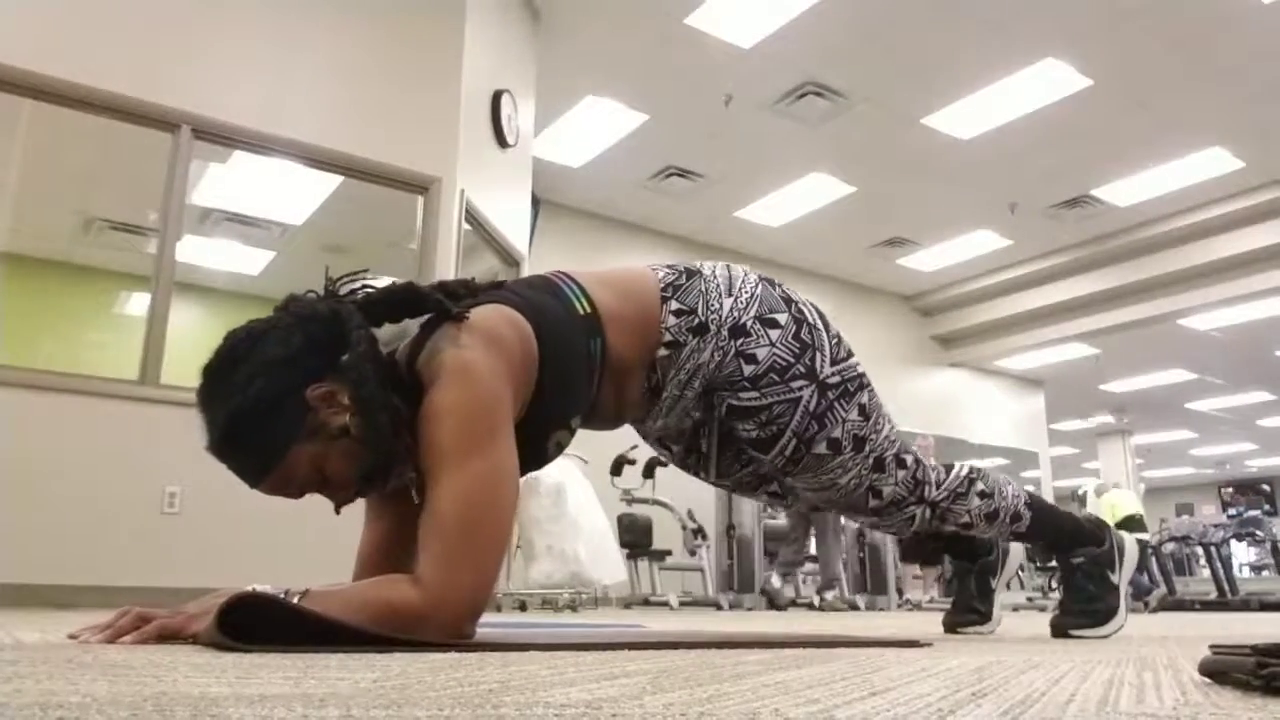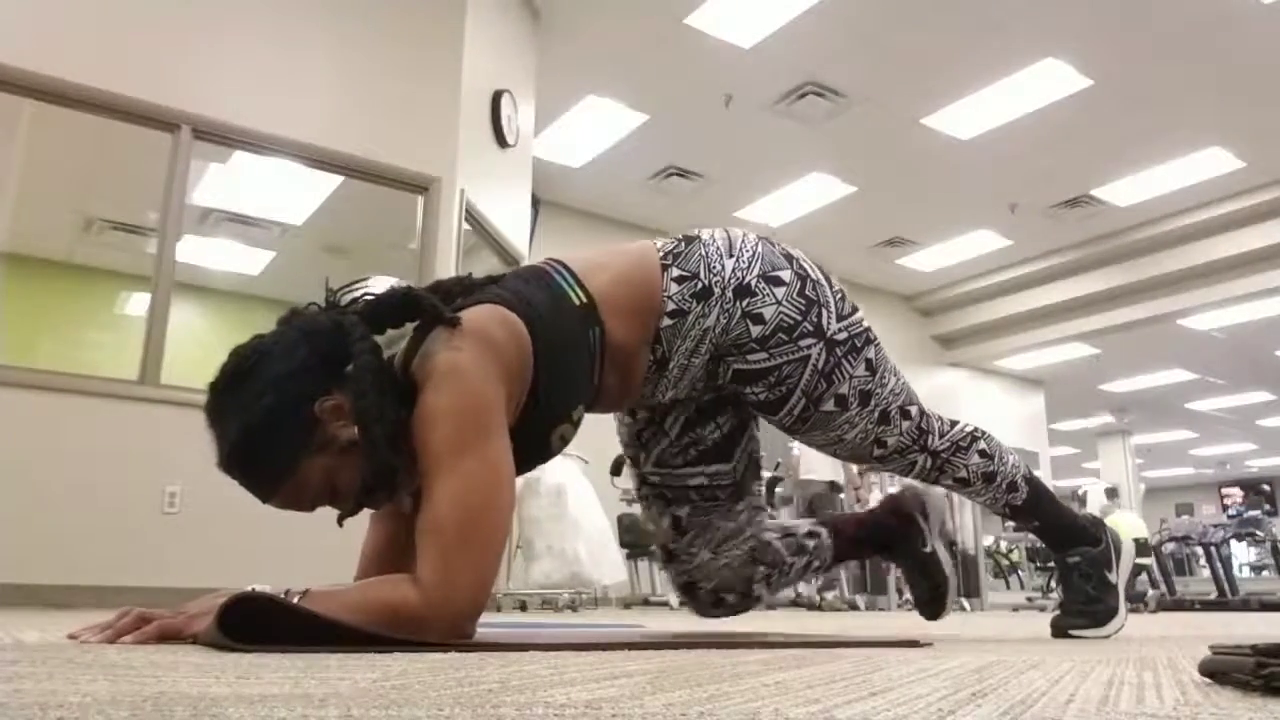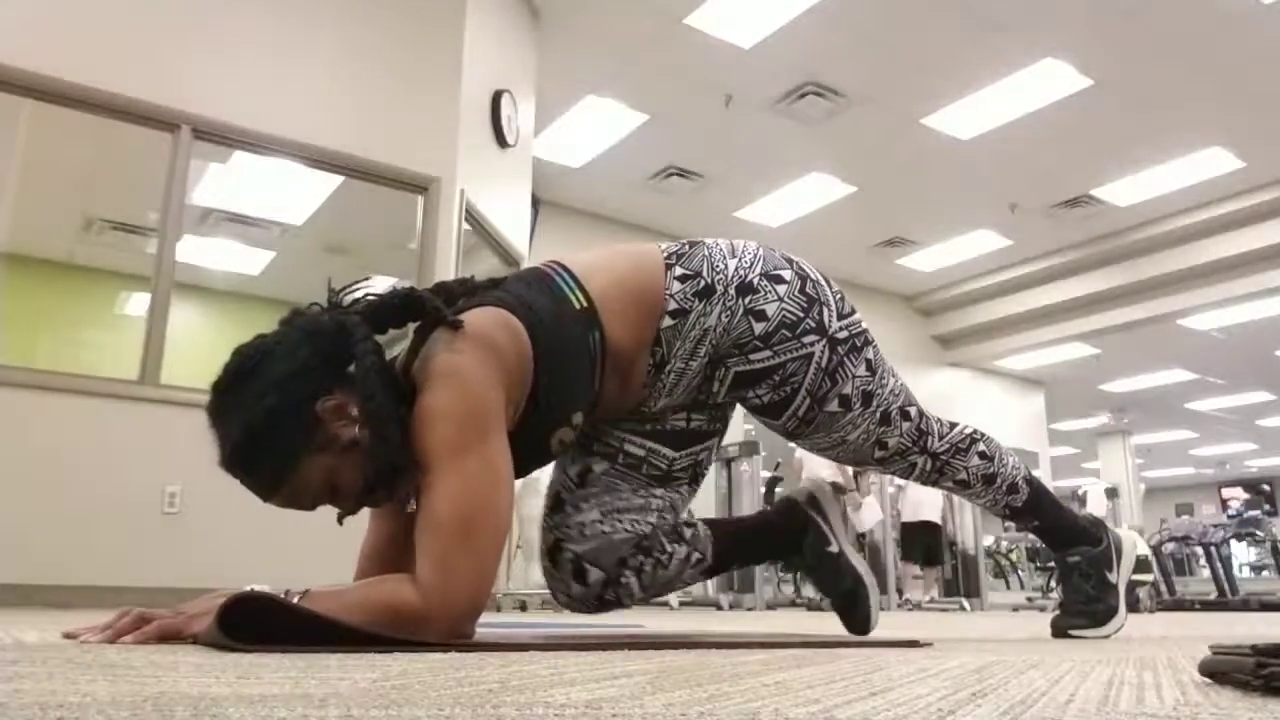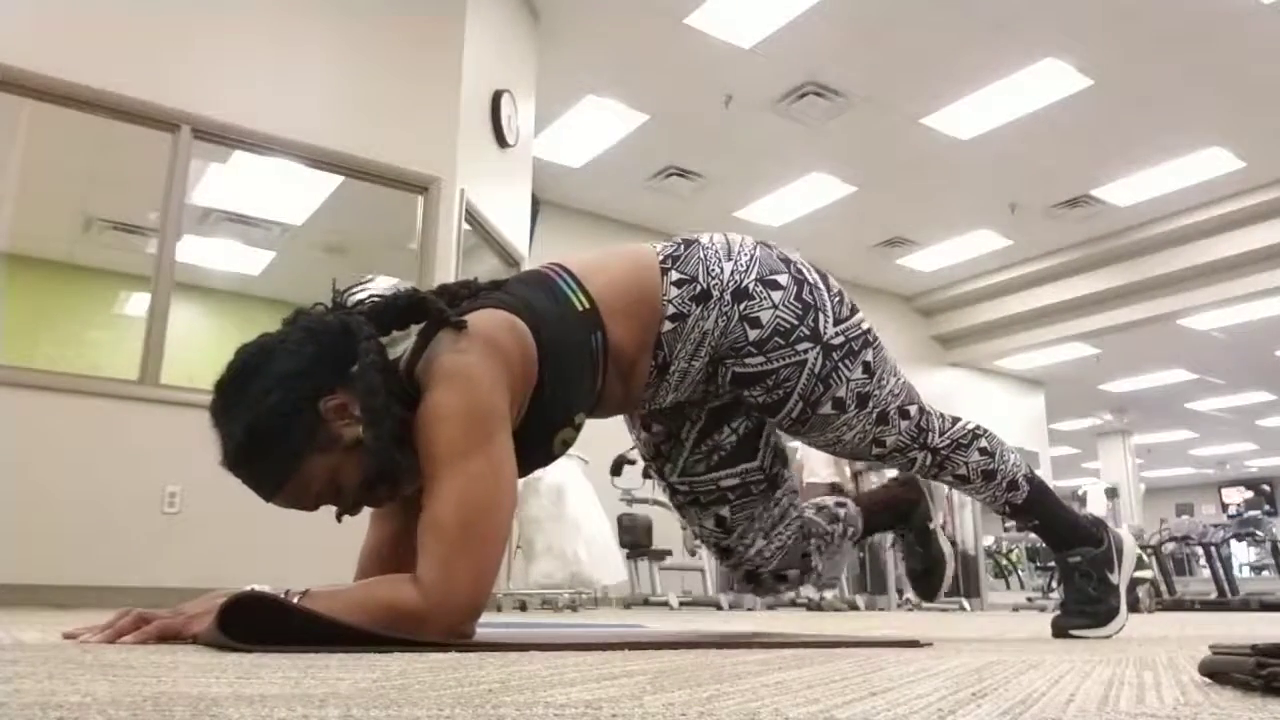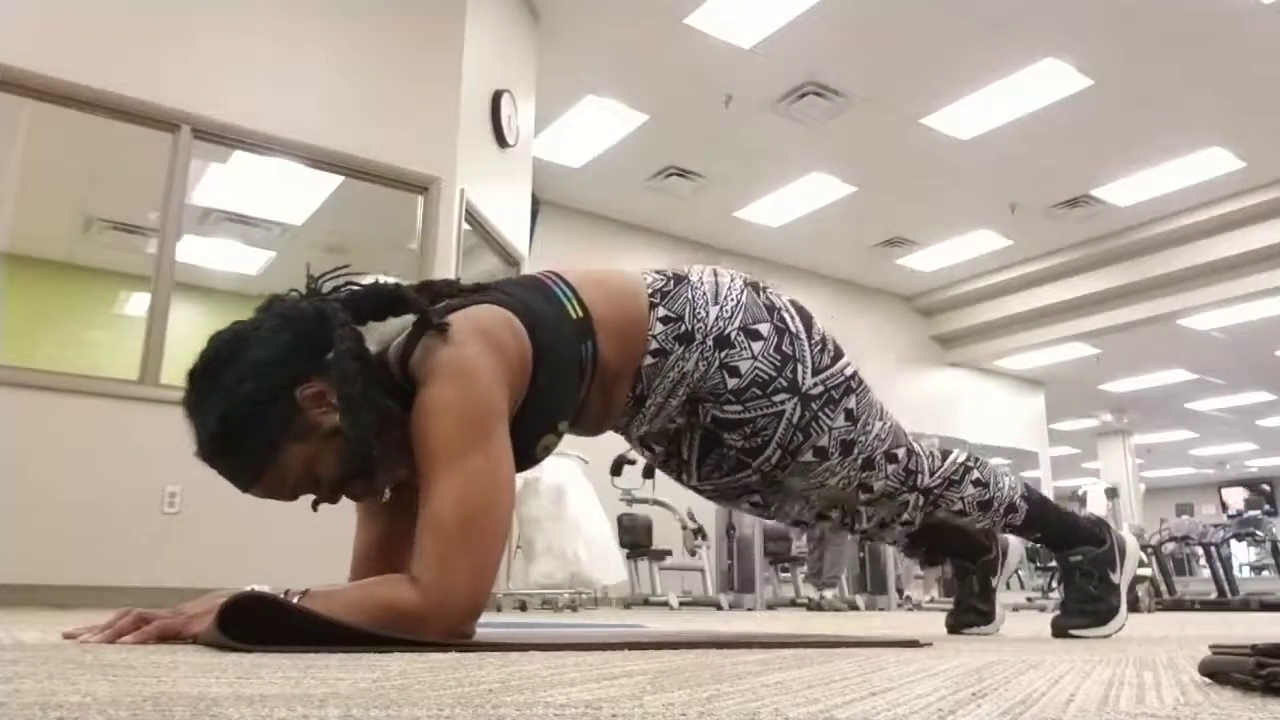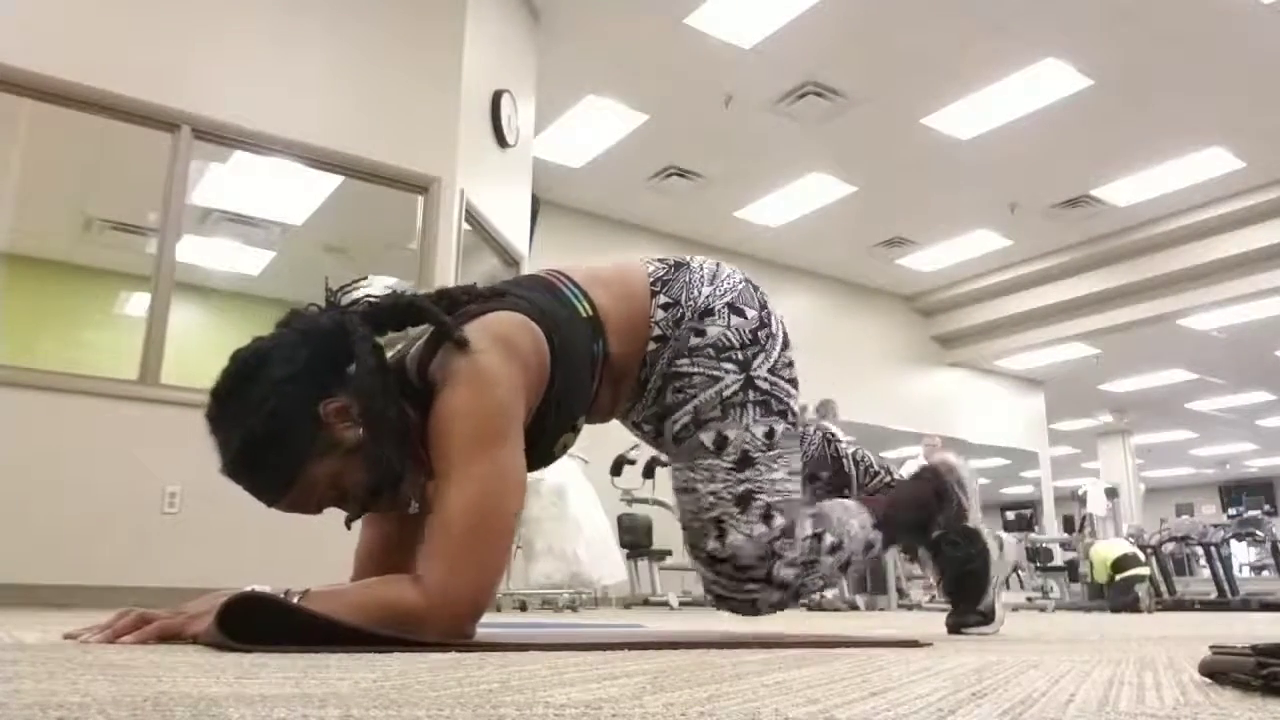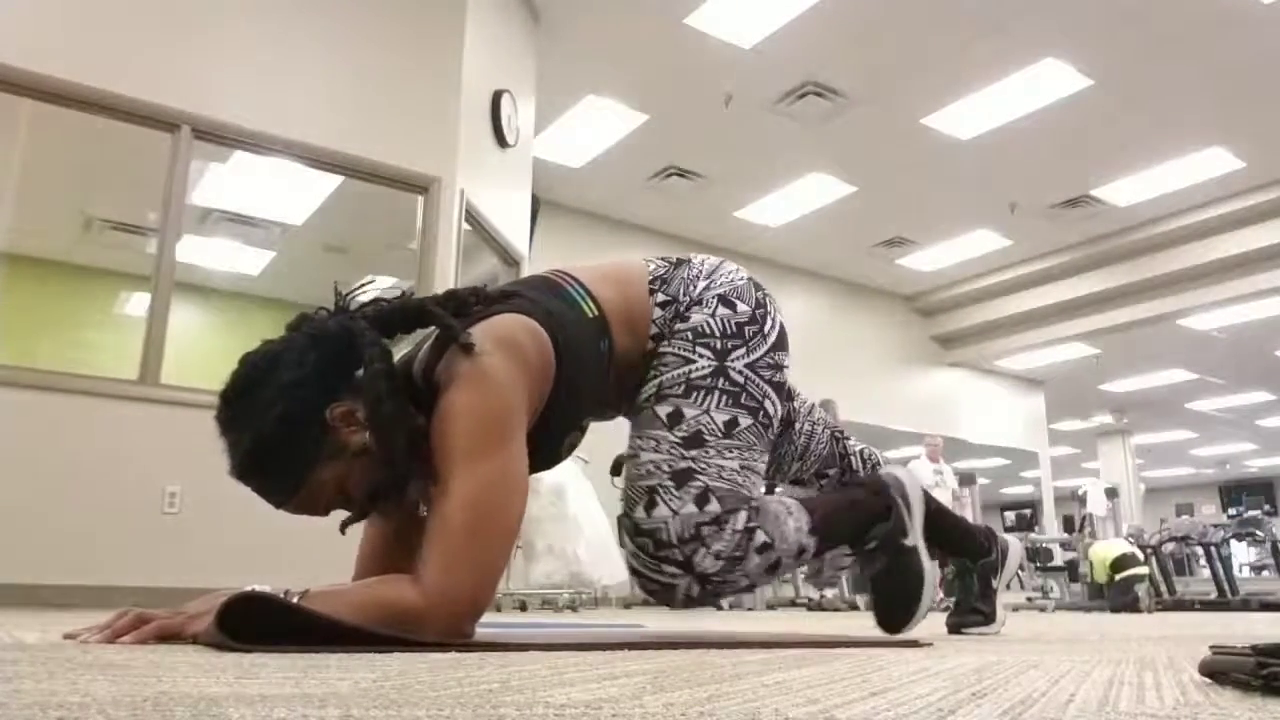
dt=0.3s
person 1, frame 1
left shoulder: (459, 374)
right shoulder: (401, 406)
left elbow: (444, 604)
right elbow: (387, 586)
left wrist: (249, 605)
left hip: (743, 339)
right hip: (683, 400)
left knee: (898, 488)
right knee: (866, 496)
left ankle: (1086, 541)
right ankle: (978, 554)
person 1, frame 2
left shoulder: (453, 377)
right shoulder: (400, 400)
left elbow: (444, 604)
right elbow: (385, 587)
left hip: (750, 300)
right hip: (676, 378)
left knee: (912, 441)
right knee: (721, 579)
left ankle: (1087, 545)
right ankle: (895, 528)
person 1, frame 3
left shoulder: (454, 379)
right shoulder: (406, 409)
left elbow: (444, 605)
right elbow: (391, 585)
left hip: (749, 307)
right hip: (671, 381)
left knee: (905, 445)
right knee: (586, 565)
left ankle: (1086, 540)
right ankle: (790, 534)
person 1, frame 4
left shoulder: (457, 380)
right shoulder: (400, 405)
left elbow: (445, 605)
right elbow: (385, 589)
left hip: (748, 307)
right hip: (680, 387)
left knee: (915, 438)
right knee: (770, 558)
left ankle: (1088, 543)
right ankle: (898, 520)
person 1, frame 5
left shoulder: (455, 376)
right shoulder: (391, 407)
left elbow: (444, 603)
right elbow: (382, 587)
right wrist: (241, 605)
left hip: (732, 344)
right hip: (673, 411)
left knee: (900, 471)
right knee: (825, 500)
left ankle: (1089, 541)
right ankle: (975, 553)
person 1, frame 6
left shoulder: (471, 383)
right shoulder: (394, 405)
left elbow: (443, 607)
right elbow: (378, 584)
left hip: (709, 318)
right hip: (655, 373)
left knee: (758, 563)
right knee: (811, 480)
left ankle: (928, 502)
right ankle: (963, 555)
person 1, frame 7
left shoulder: (477, 384)
right shoulder: (406, 411)
left elbow: (443, 607)
right elbow: (380, 590)
left hip: (710, 313)
right hip: (661, 360)
left knee: (678, 545)
right knee: (825, 466)
left ankle: (870, 513)
right ankle: (980, 548)
